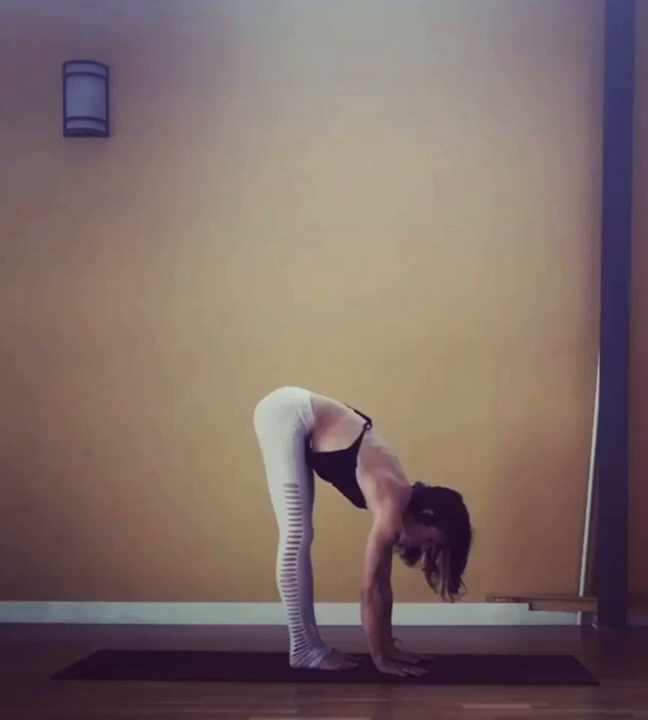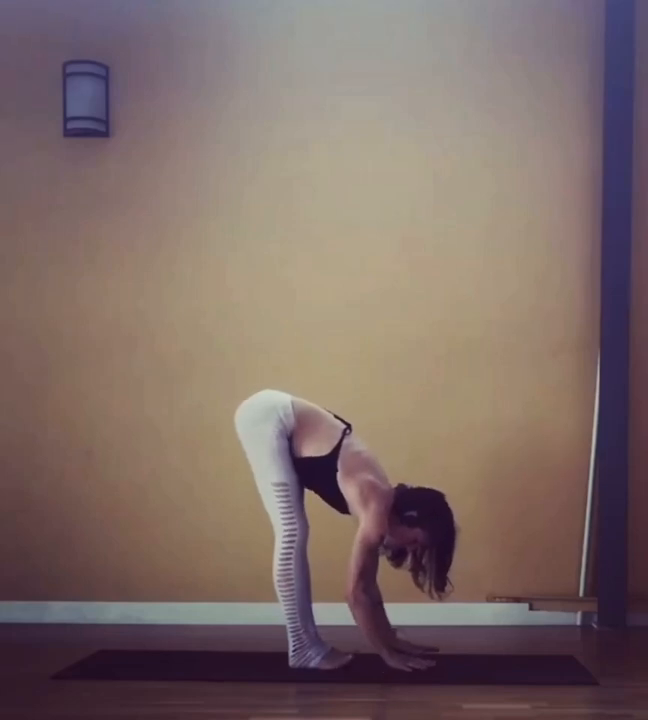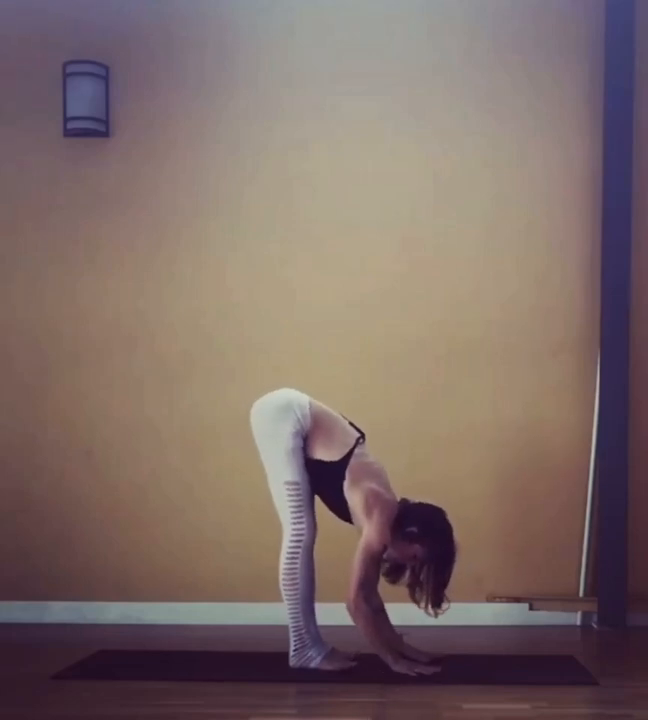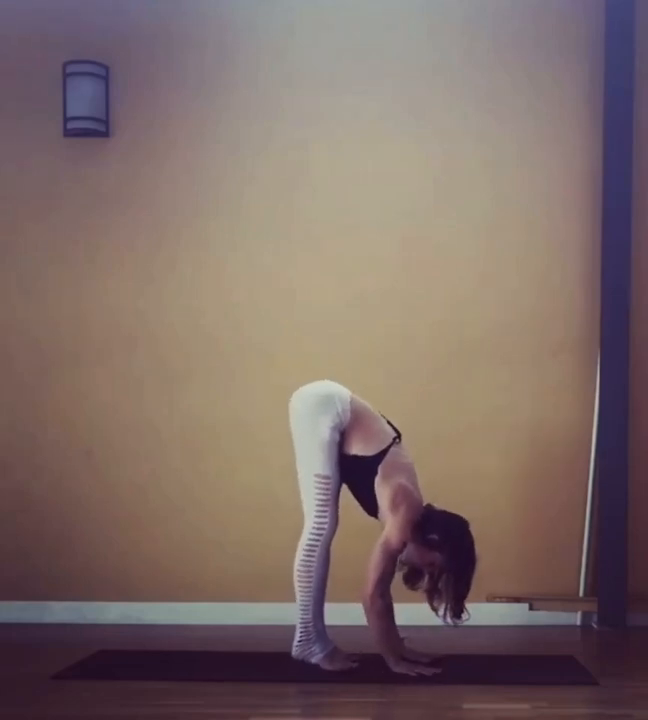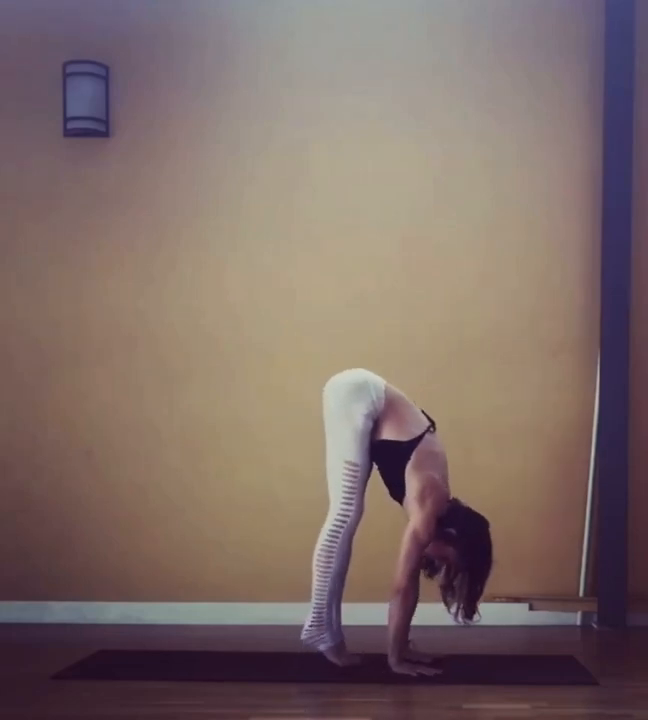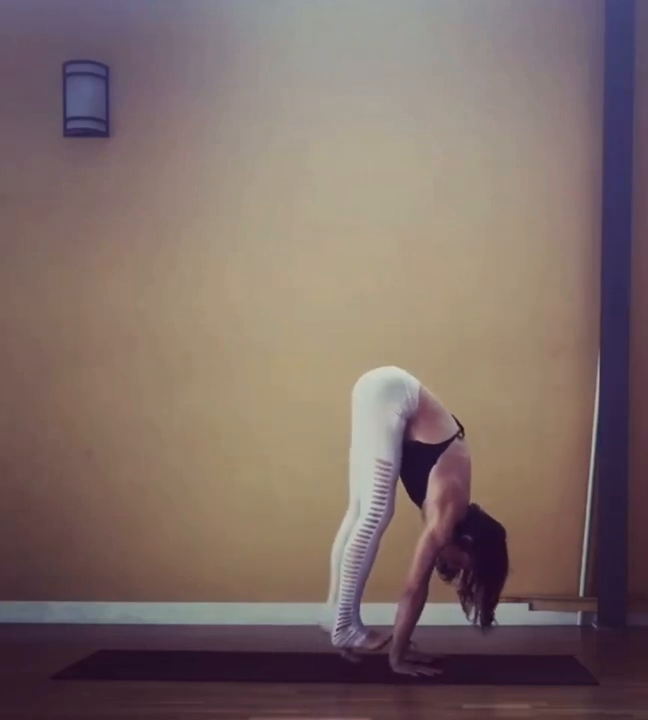
dt=0.7s
person 1, frame 1
left shoulder: (399, 503)
right shoulder: (393, 509)
left elbow: (382, 584)
right elbow: (370, 590)
left wrist: (387, 647)
right wrist: (380, 658)
left hip: (298, 416)
right hip: (286, 413)
left knee: (301, 537)
right knee: (296, 536)
left ankle: (311, 644)
right ankle: (304, 649)
person 1, frame 2
left shoulder: (381, 505)
right shoulder: (377, 513)
left elbow: (367, 586)
right elbow: (355, 592)
left wrist: (392, 641)
right wrist: (388, 653)
left hip: (280, 419)
right hip: (267, 415)
left knee: (295, 535)
right knee: (291, 535)
left ankle: (309, 644)
right ankle: (302, 648)
person 1, frame 3
left shoulder: (386, 518)
right shoulder: (380, 524)
left elbow: (369, 595)
right elbow: (357, 599)
left wrist: (397, 646)
right wrist: (393, 658)
left hip: (293, 415)
right hip: (282, 413)
left knee: (302, 535)
right knee: (299, 534)
left ankle: (310, 644)
right ankle: (303, 649)
person 1, frame 4
left shoulder: (410, 517)
right shoulder: (403, 523)
left elbow: (380, 592)
right elbow: (373, 596)
left wrist: (396, 648)
right wrist: (393, 658)
left hip: (330, 407)
right hip: (322, 405)
left knee: (323, 529)
right knee: (320, 528)
left ankle: (316, 640)
right ankle: (308, 642)
person 1, frame 5
left shoulder: (436, 509)
right shoulder: (427, 515)
left elbow: (409, 579)
right elbow: (403, 587)
left wrist: (401, 647)
right wrist: (396, 658)
left hip: (363, 396)
right hip: (357, 394)
left knee: (346, 517)
right knee: (345, 515)
left ankle: (330, 628)
right ankle: (318, 626)
person 1, frame 6
left shoulder: (450, 511)
right shoulder: (445, 521)
left elbow: (417, 583)
right elbow: (414, 588)
left wrist: (401, 645)
right wrist: (397, 657)
left hip: (387, 392)
left knee: (362, 511)
right knee: (376, 516)
left ankle: (337, 615)
right ankle: (344, 625)
